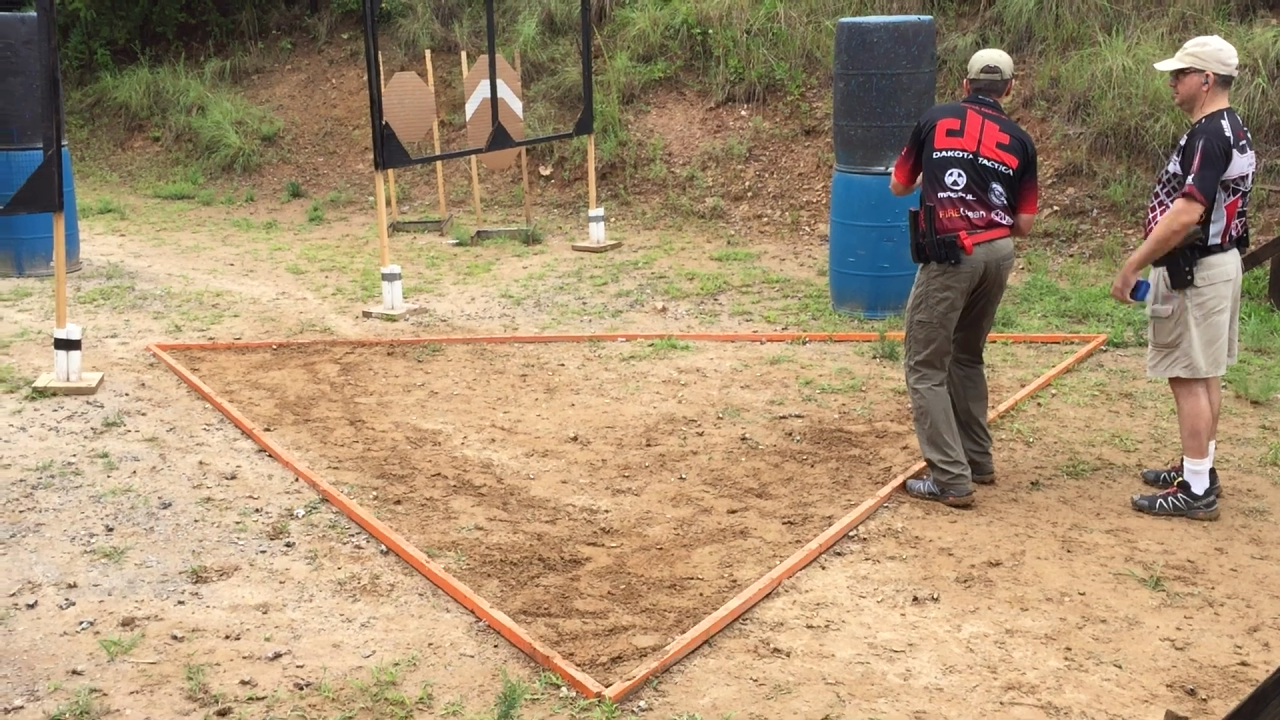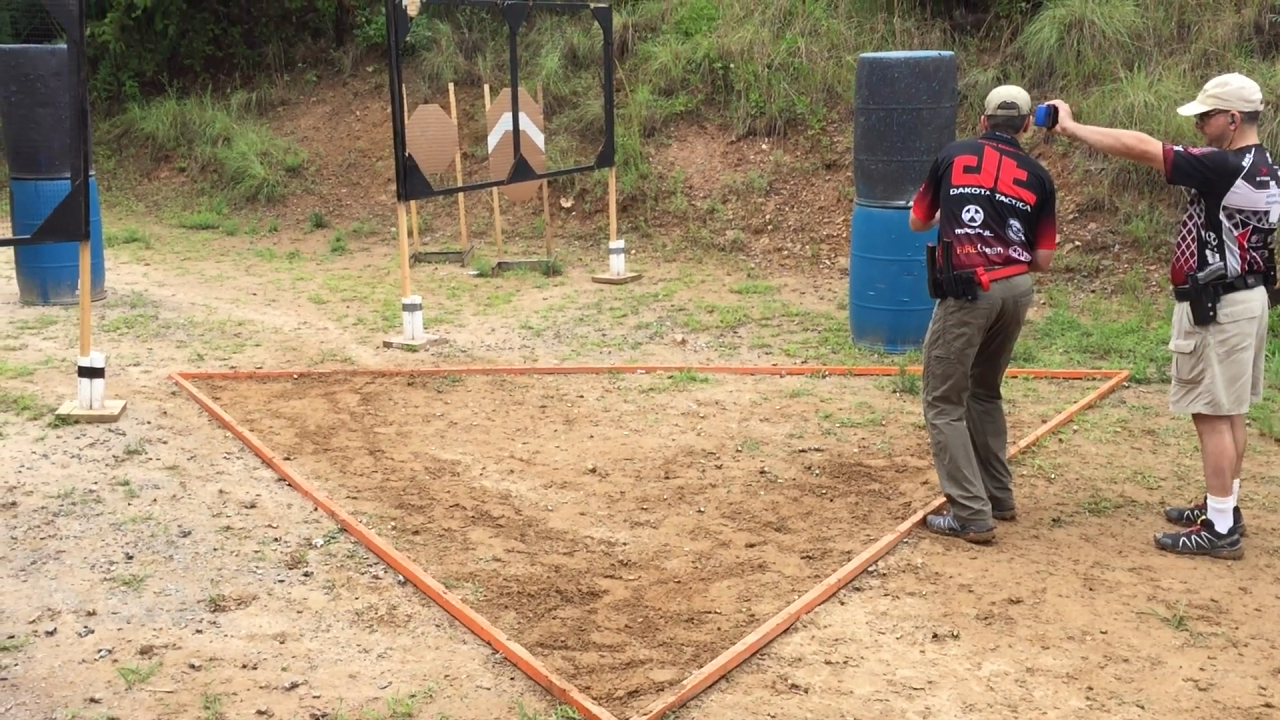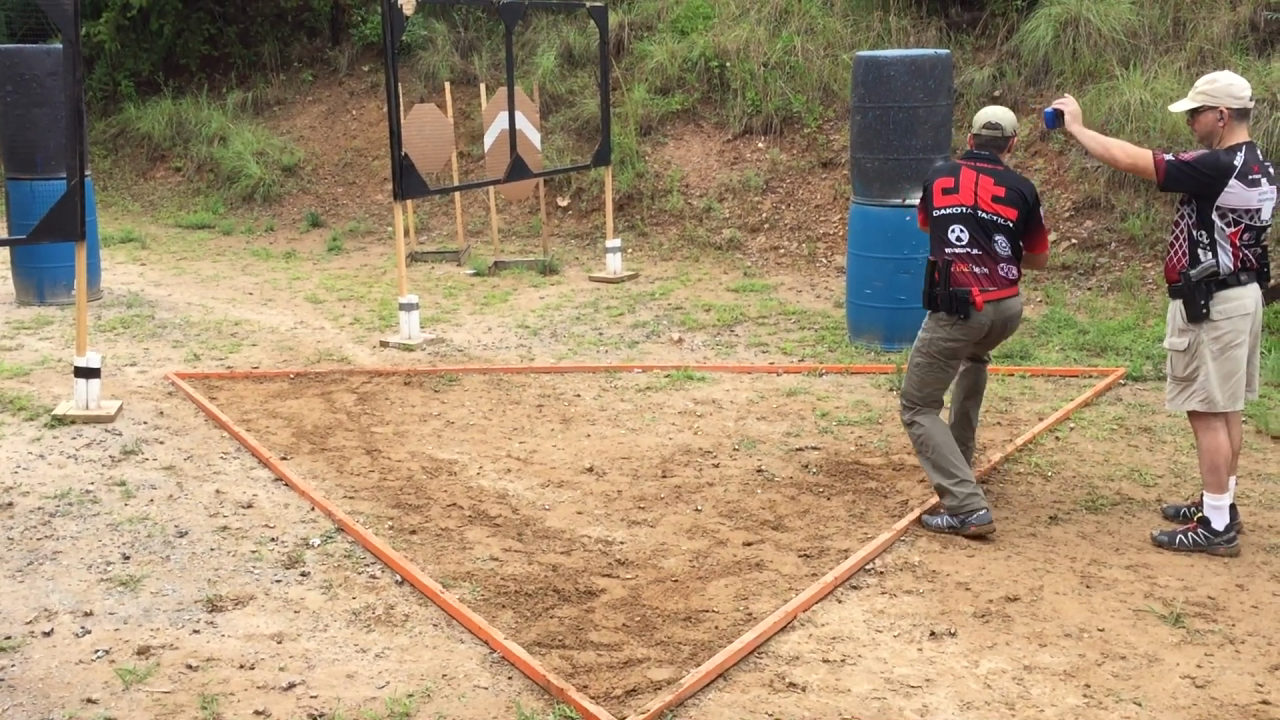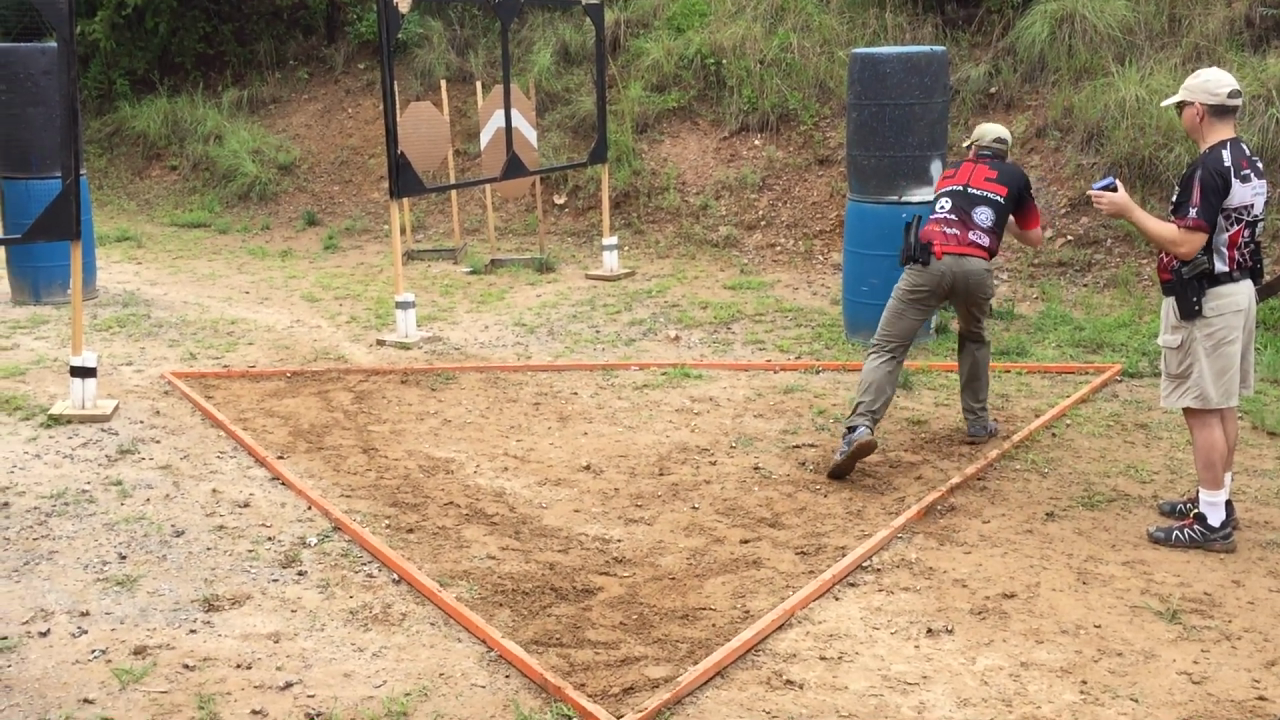
dt=1s
person 1, frame 1
left shoulder: (1209, 136)
right shoulder: (1230, 129)
left elbow: (1186, 214)
left wrist: (1132, 267)
right wrist: (1147, 262)
left hip: (1193, 270)
right hip: (1216, 262)
left knee: (1189, 377)
right knee: (1204, 374)
left ankle: (1195, 490)
right ankle: (1198, 470)
person 1, frame 2
left shoulder: (1227, 168)
left elbow: (1140, 147)
left wrist: (1072, 127)
left hip: (1217, 307)
left knee: (1213, 414)
right knee: (1231, 411)
left ankle: (1219, 529)
right ankle: (1223, 508)
person 1, frame 3
left shoulder: (1218, 168)
right shoulder: (1258, 167)
left elbow: (1131, 159)
left wrist: (1076, 127)
left hip: (1211, 304)
right hip: (1240, 294)
left knee: (1208, 412)
right knee: (1226, 408)
left ankle: (1215, 526)
right ankle: (1219, 505)
person 1, frame 4
left shoulder: (1208, 168)
right shoulder: (1249, 162)
left elbow: (1186, 244)
left wrist: (1129, 210)
left hip: (1204, 301)
right hip: (1238, 291)
left knee: (1203, 409)
right knee: (1223, 405)
left ankle: (1212, 521)
right ankle: (1216, 501)
person 2, frame 1
left shoulder: (935, 119)
right shoulder: (1020, 141)
left elbow: (899, 186)
right elbow: (1024, 224)
left hip: (951, 255)
right hip: (999, 255)
left knee: (926, 365)
right knee: (967, 357)
left ankle: (951, 479)
right ankle: (978, 460)
person 2, frame 2
left shoulder: (953, 156)
right shoulder: (1038, 176)
left elbow: (917, 222)
right elbow: (1042, 260)
left hip: (969, 292)
right hip: (1016, 290)
left knee: (944, 401)
right knee: (984, 392)
left ankle: (971, 515)
right ankle: (998, 496)
person 2, frame 3
left shoulder: (938, 177)
right shoulder: (1022, 188)
right elbow: (1039, 260)
left hip: (956, 308)
right hip: (1006, 307)
left knee: (918, 407)
right knee: (974, 357)
left ankle: (967, 508)
right ankle: (960, 453)
person 2, frame 4
left shoulder: (951, 171)
right shoulder: (1015, 177)
right elbow: (1034, 239)
left hip: (928, 263)
right hip: (974, 267)
left knee: (886, 350)
right knee: (972, 338)
left ankle: (859, 427)
right ankle: (977, 421)
